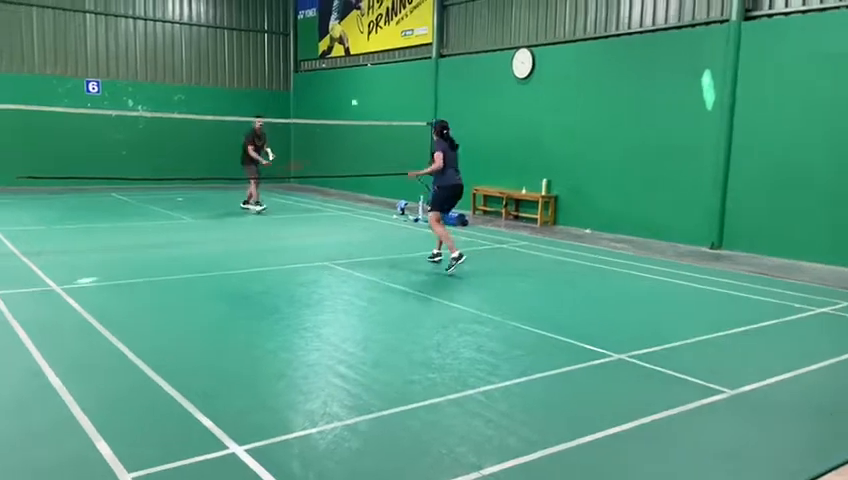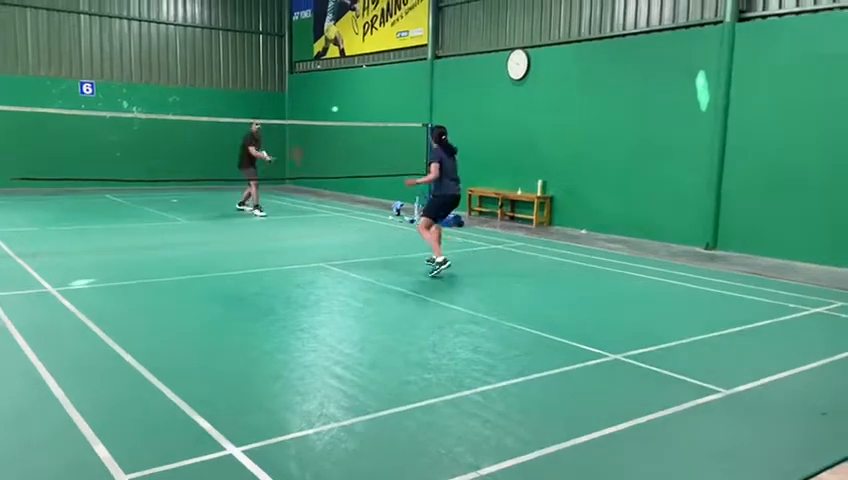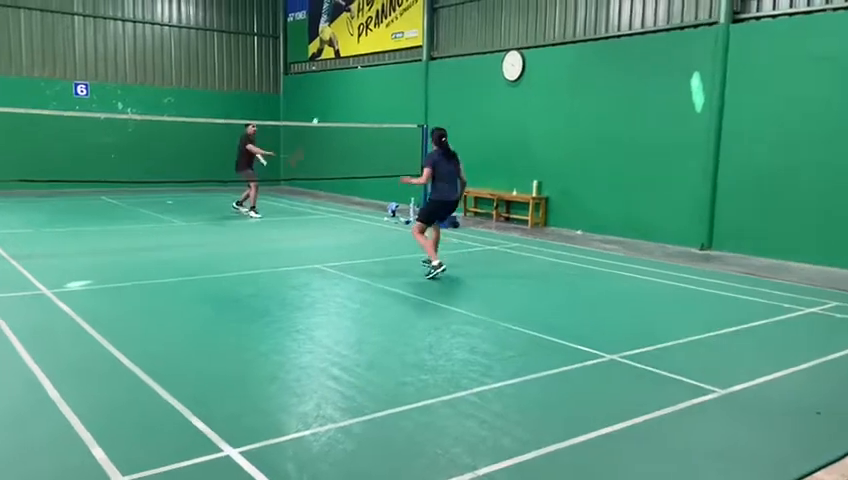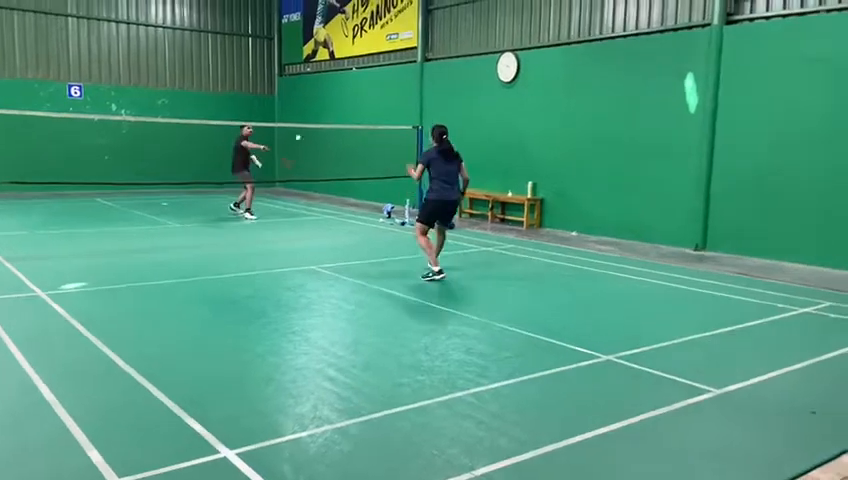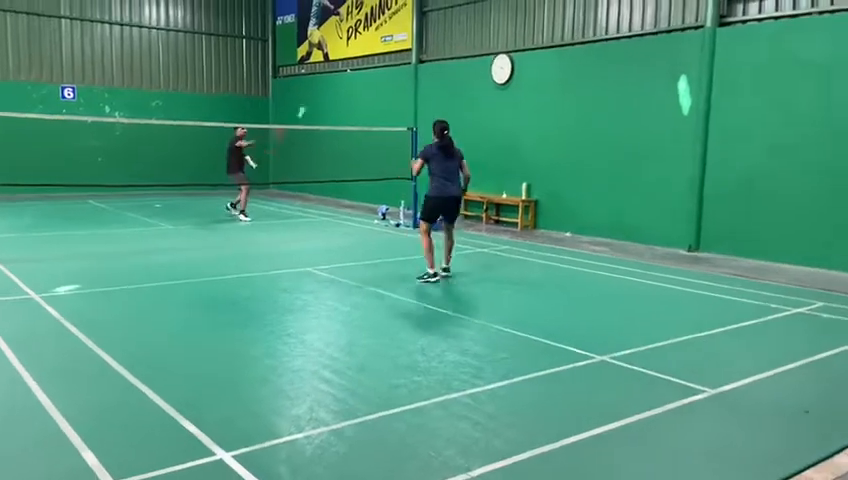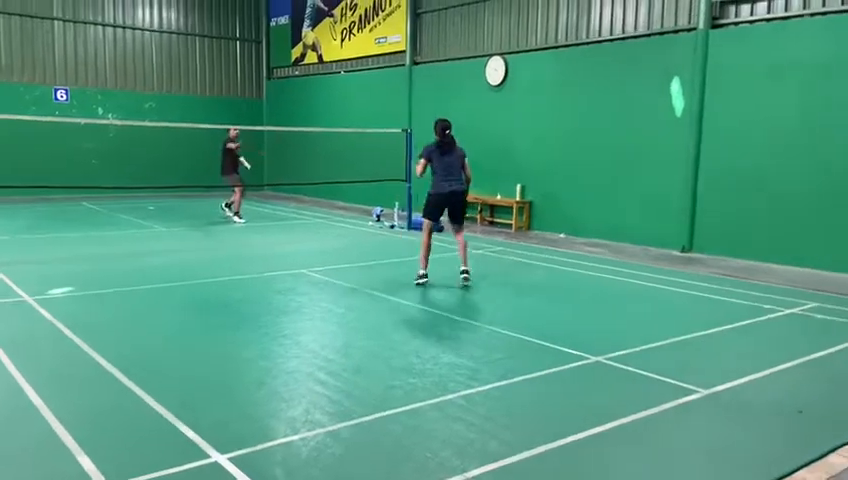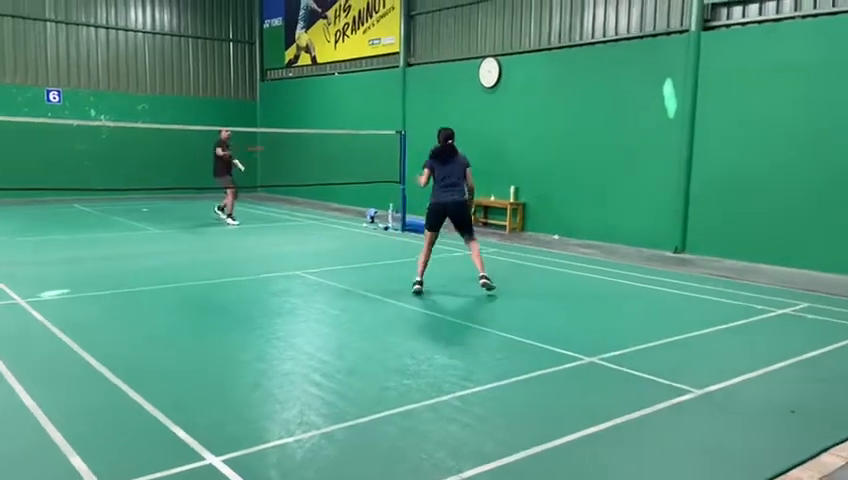
dt=0.1s
person 1, frame 1
left shoulder: (438, 144)
right shoulder: (451, 145)
left elbow: (439, 165)
left wrist: (419, 173)
left hip: (446, 186)
right hip: (457, 186)
left knee: (434, 222)
right knee: (437, 217)
left ankle: (455, 253)
right ankle: (438, 252)
person 1, frame 2
left shoulder: (435, 152)
right shoulder: (451, 152)
left elbow: (434, 175)
left wrist: (416, 182)
left hip: (442, 195)
right hip: (455, 196)
left knee: (422, 227)
right knee: (435, 222)
left ankle: (441, 259)
right ankle: (435, 257)
person 1, frame 3
left shoulder: (432, 156)
right shoulder: (453, 156)
left elbow: (424, 180)
right elbow: (463, 179)
left wrist: (410, 180)
right wrist: (460, 195)
left hip: (438, 199)
right hip: (453, 200)
left knee: (417, 231)
right knee: (435, 224)
left ankle: (436, 263)
right ankle: (433, 259)
person 1, frame 4
left shoulder: (429, 154)
right shoulder: (455, 154)
left elbow: (416, 177)
right elbow: (466, 178)
left wrist: (410, 170)
right wrist: (462, 192)
left hip: (435, 199)
right hip: (453, 200)
left knee: (420, 233)
right knee: (441, 230)
left ankle: (436, 269)
right ankle: (435, 262)
person 1, frame 5
left shoulder: (429, 149)
right shoulder: (456, 151)
left elbow: (415, 172)
right elbow: (467, 175)
left wrist: (414, 164)
right wrist: (463, 190)
left hip: (436, 196)
right hip: (454, 197)
left knee: (425, 232)
right knee: (449, 231)
left ankle: (431, 272)
right ankle: (446, 267)
person 1, frame 6
left shoulder: (430, 148)
right shoulder: (459, 150)
left elbow: (419, 172)
right elbow: (468, 175)
left wrist: (416, 166)
right wrist: (464, 191)
left hip: (436, 194)
right hip: (456, 194)
left knee: (427, 233)
right knee: (459, 232)
left ankle: (423, 272)
right ankle: (464, 269)
person 1, frame 7
left shoulder: (433, 157)
right shoulder: (462, 159)
left elbow: (424, 183)
right elbow: (470, 185)
left wrist: (420, 179)
right wrist: (470, 199)
left hip: (438, 204)
right hip: (459, 204)
left knee: (428, 244)
right knee: (471, 241)
left ankle: (419, 280)
right ankle: (482, 276)
